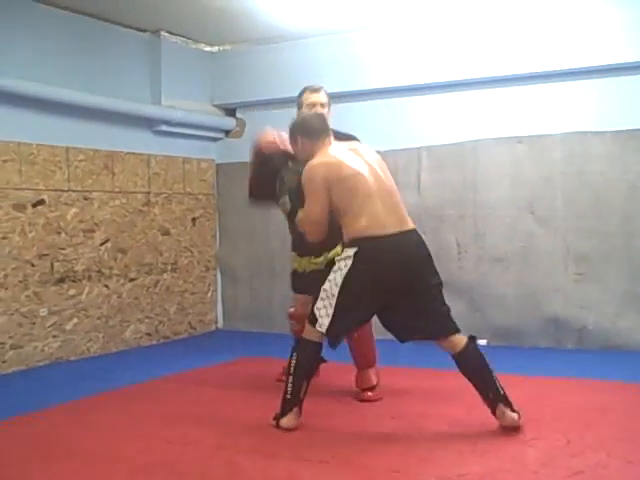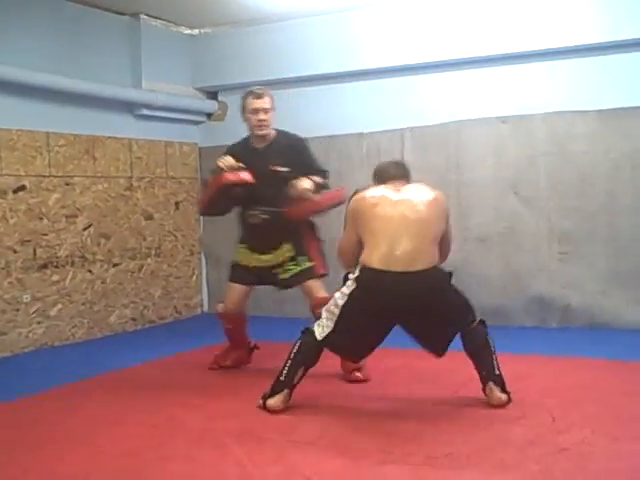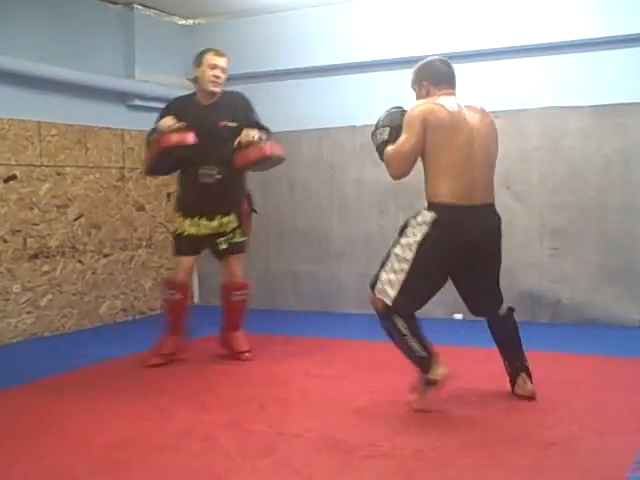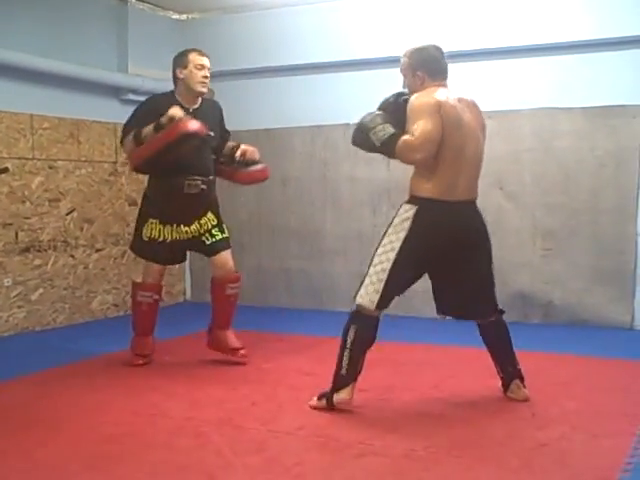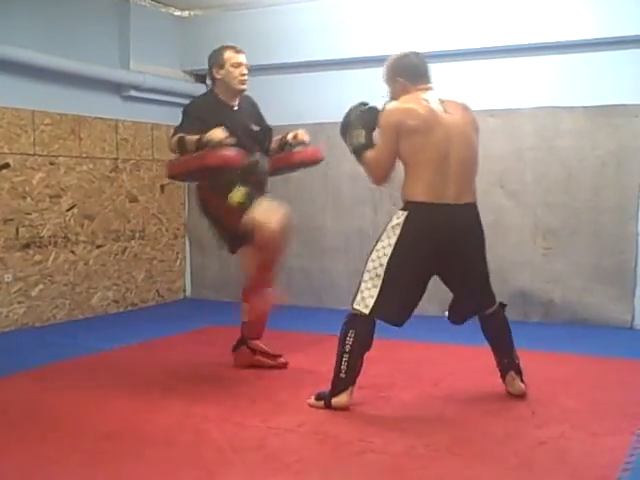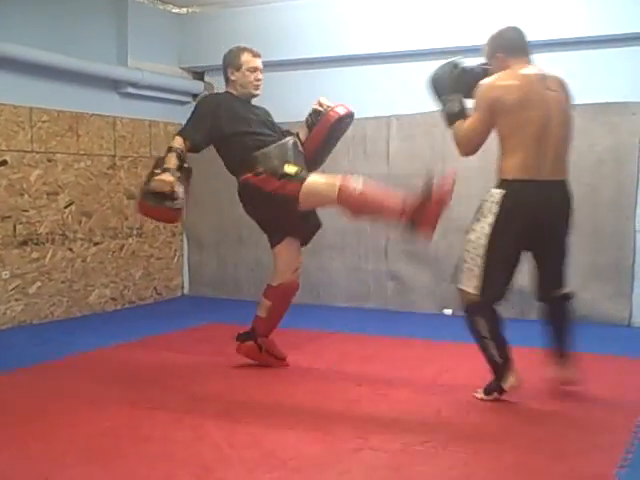
dt=0.4s
person 1, frame 1
left shoulder: (317, 168)
right shoulder: (362, 148)
left elbow: (314, 232)
left wrist: (296, 207)
left hip: (368, 253)
right hip: (410, 246)
left knee: (314, 330)
right knee: (447, 332)
left ankle: (290, 411)
right ankle: (503, 407)
person 1, frame 2
left shoulder: (363, 200)
right shoulder: (435, 197)
left elbow: (347, 259)
left hip: (377, 284)
right hip: (427, 283)
left knee: (322, 334)
right knee: (470, 324)
left ankle: (279, 394)
right ankle: (494, 389)
person 1, frame 3
left shoulder: (423, 110)
right shoulder: (485, 118)
left elbow: (398, 167)
left wrist: (384, 138)
left hip: (443, 221)
right hip: (485, 221)
left knee: (385, 299)
right knee: (492, 304)
left ankle: (430, 366)
right ankle: (521, 378)
person 1, frame 4
left shoulder: (424, 101)
right shoulder: (472, 110)
left elbow: (421, 150)
left wrist: (384, 134)
left hip: (426, 216)
right hip: (466, 217)
left knee: (367, 304)
right knee: (482, 306)
left ankle: (341, 388)
right ankle: (514, 381)
person 1, frame 5
left shoulder: (396, 114)
right shoulder: (463, 111)
left elbow: (378, 174)
left wrist: (358, 139)
left hip: (422, 220)
right hip: (466, 219)
left knee: (369, 307)
right knee: (484, 302)
left ankle: (339, 390)
right ankle: (513, 376)
person 1, frame 6
left shoulder: (494, 87)
right shoulder: (559, 87)
left elbow: (467, 144)
left wrist: (451, 103)
left hip: (513, 197)
right hip: (554, 196)
left knee: (476, 294)
right knee: (553, 286)
left ankle: (503, 377)
right ankle: (563, 360)
person 2, frame 1
left shoulder: (347, 144)
right shoulder: (287, 151)
right elbow: (261, 192)
right wrist: (263, 158)
left hip: (341, 240)
right hip: (305, 243)
right knee: (301, 311)
left ankle: (367, 374)
person 2, frame 2
left shoulder: (292, 144)
right shoulder: (235, 153)
left elbow: (321, 179)
right elbow: (211, 204)
left wrist: (309, 184)
right wrist: (219, 176)
left hip: (292, 236)
right hip: (253, 241)
left knee: (316, 294)
right knee: (230, 304)
left ankle: (351, 357)
right ankle: (239, 348)
person 2, frame 3
left shoulder: (237, 102)
right shoulder: (178, 108)
left elbow: (263, 135)
right elbow: (153, 156)
left wrist: (256, 135)
right wrist: (159, 132)
left hip: (230, 201)
right hip: (192, 203)
left knee: (234, 273)
right knee: (180, 272)
left ankle: (232, 334)
right ankle: (172, 338)
person 2, frame 4
left shoulder: (213, 108)
right shoulder: (155, 105)
right elbow: (127, 145)
left wrist: (239, 150)
right wrist: (162, 123)
left hip: (202, 203)
right hip: (163, 202)
left knee: (226, 269)
right knee: (152, 275)
left ankle: (218, 333)
right ankle: (142, 341)
person 2, frame 5
left shoulder: (248, 105)
right shoulder: (202, 106)
left elbow: (264, 142)
right elbow: (176, 143)
left wrist: (288, 138)
right wrist: (205, 138)
left hip: (244, 191)
right hip: (220, 191)
left knee: (255, 271)
right knee: (273, 223)
left ankle: (250, 345)
right ankle: (260, 290)
person 2, frame 6
left shoulder: (259, 111)
right shoulder: (214, 104)
left elbow: (290, 140)
right elbow: (184, 140)
left wrist: (315, 119)
right wrist: (166, 171)
left hip: (283, 182)
right hip: (266, 180)
left knee: (287, 276)
right knee: (343, 187)
left ankle: (255, 339)
right ankle: (415, 212)
